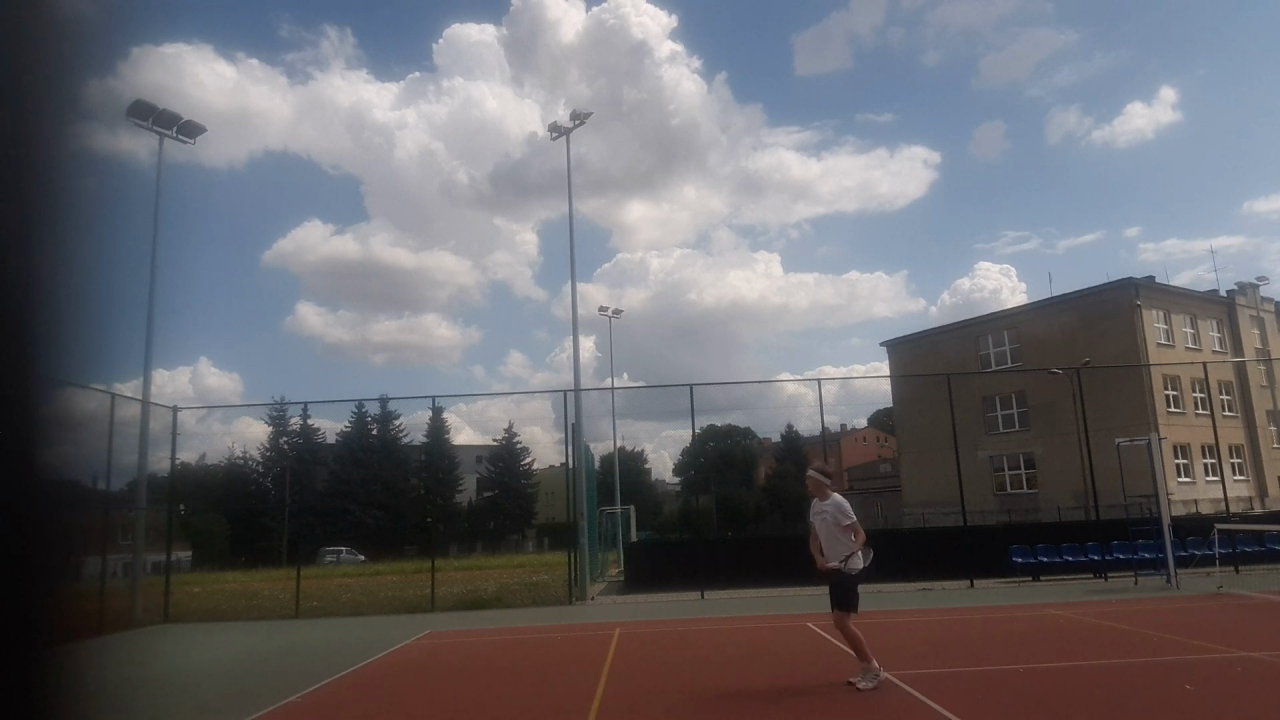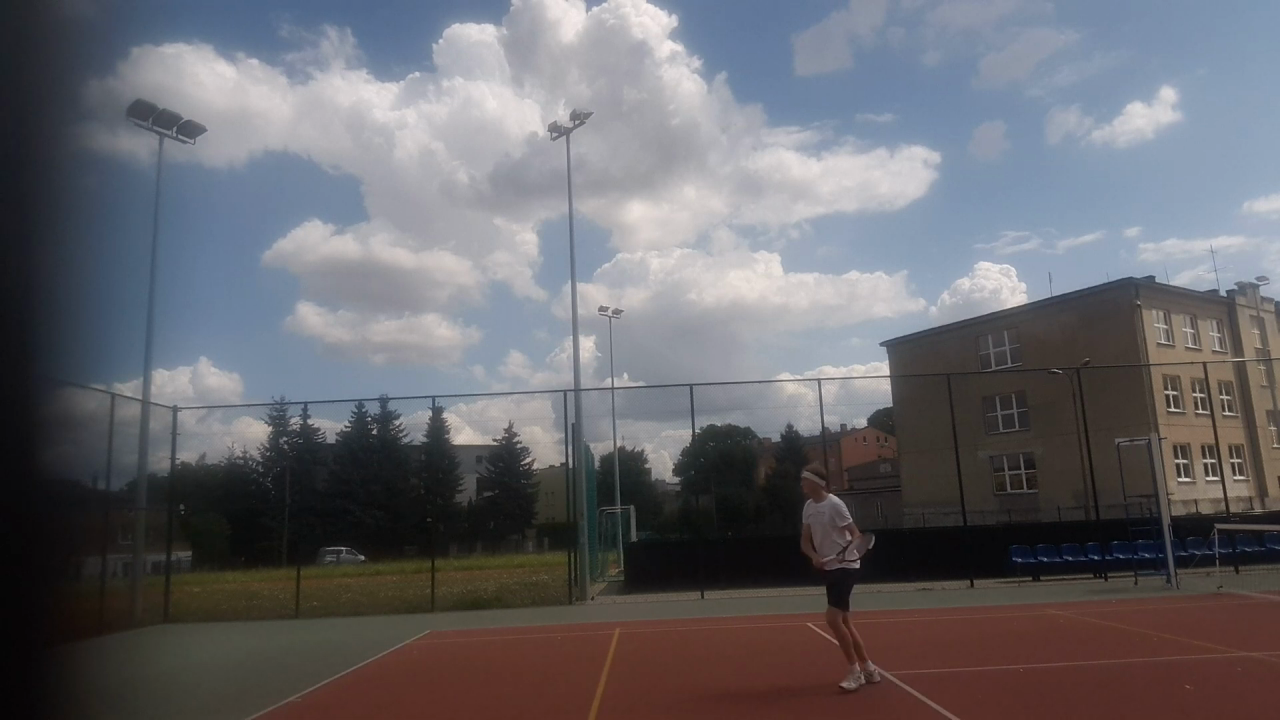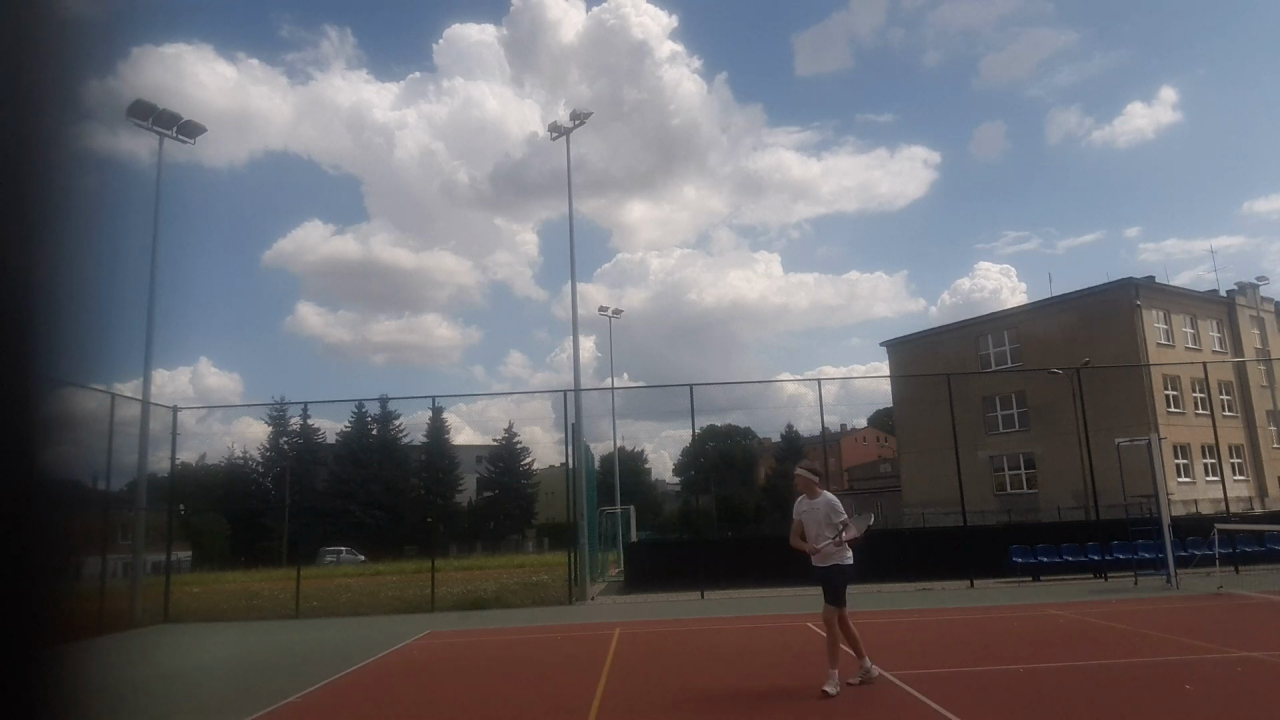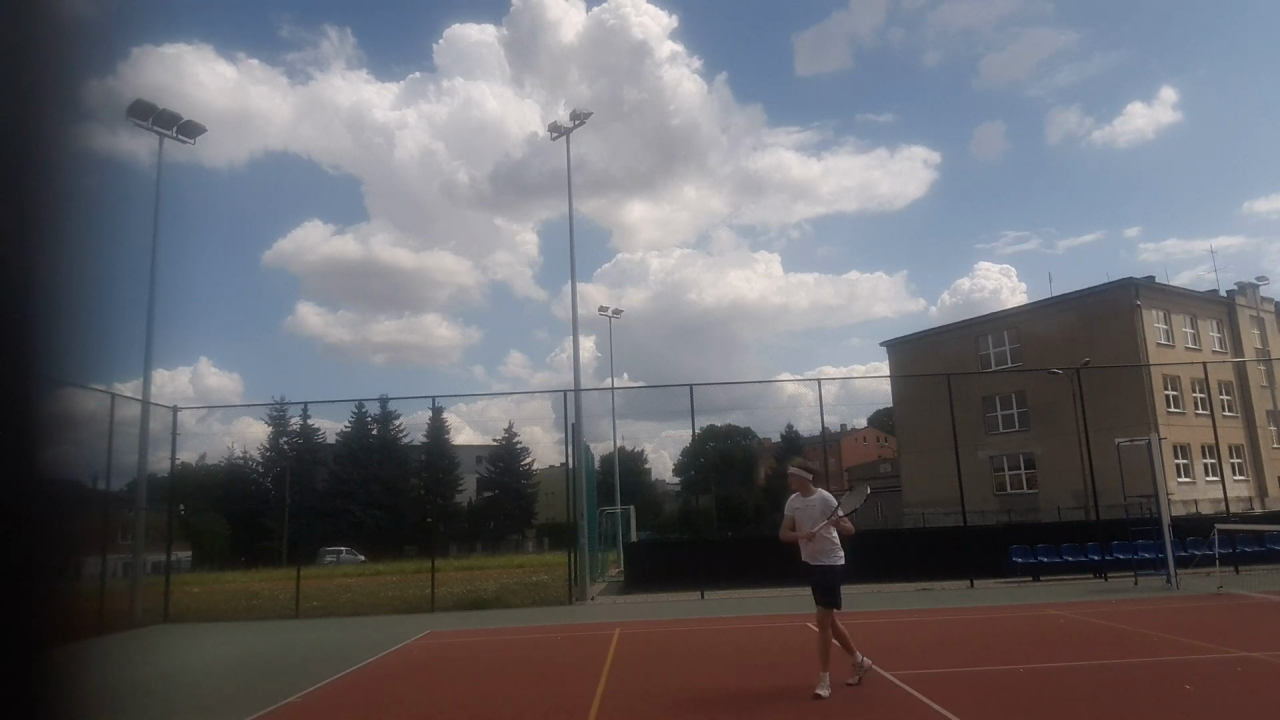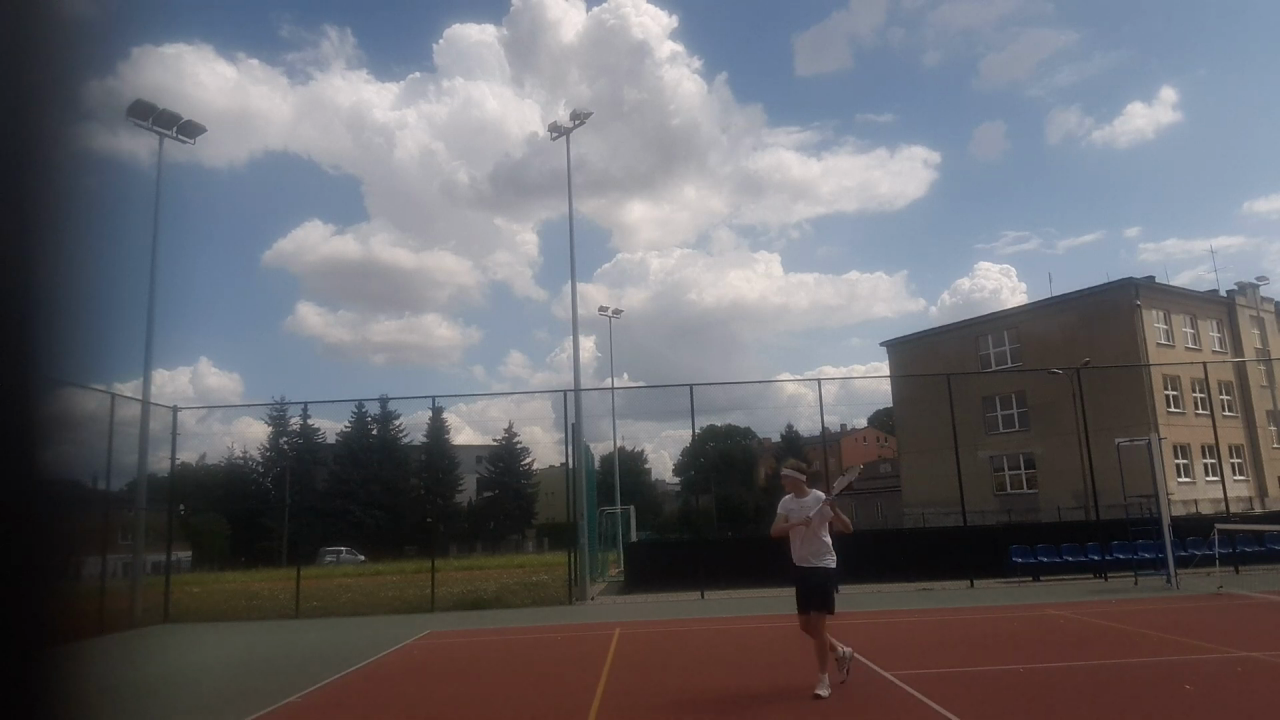
dt=0.1s
person 1, frame 1
left shoulder: (839, 503)
right shoulder: (815, 505)
left elbow: (860, 534)
right elbow: (814, 539)
left wrist: (853, 555)
right wrist: (819, 558)
left hip: (850, 568)
right hip: (834, 569)
left knee: (841, 622)
right knee: (842, 622)
left ankle: (873, 669)
right ankle: (868, 668)
person 1, frame 2
left shoulder: (835, 504)
right shoulder: (808, 507)
left elbow: (855, 535)
right elbow: (805, 540)
right wrist: (814, 557)
left hip: (846, 568)
right hip: (829, 569)
left knee: (833, 619)
right knee: (843, 621)
left ankle: (855, 669)
right ankle: (868, 669)
person 1, frame 3
left shoulder: (829, 501)
right shoulder: (800, 503)
right elbow: (793, 538)
right wrist: (807, 547)
left hip: (839, 564)
right hip: (821, 566)
left knee: (829, 617)
right knee: (841, 619)
left ankle: (833, 677)
right ankle: (866, 667)
person 1, frame 4
left shoulder: (824, 498)
right shoulder: (793, 501)
left elbow: (849, 529)
right elbow: (783, 533)
left wrist: (840, 524)
right wrist: (800, 535)
left hip: (831, 564)
right hip: (812, 565)
left knee: (823, 620)
right knee: (829, 620)
left ankle: (824, 679)
right ankle: (859, 661)
person 1, frame 5
left shoulder: (820, 499)
right shoulder: (786, 502)
left elbow: (847, 528)
right elbow: (774, 532)
left wrist: (833, 510)
right wrist: (795, 523)
left hip: (823, 567)
right hip: (802, 568)
left knee: (818, 625)
right knee: (805, 625)
left ankle: (823, 678)
right ankle: (842, 653)
